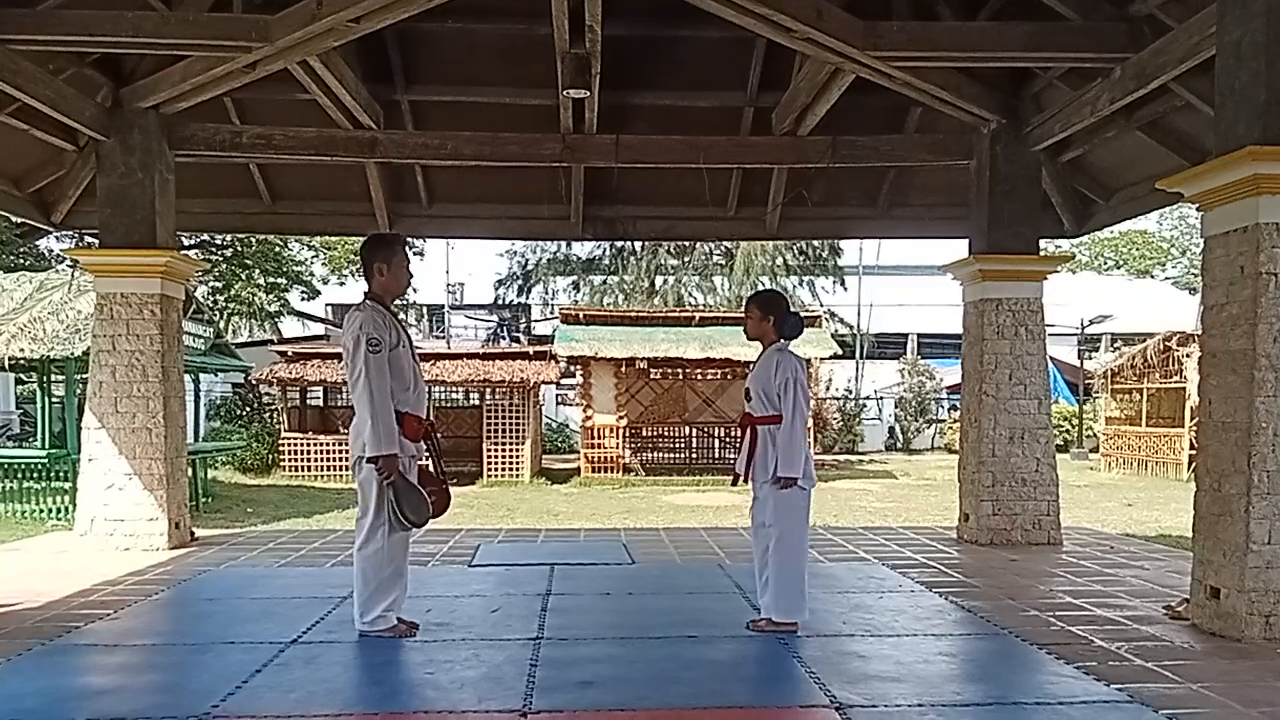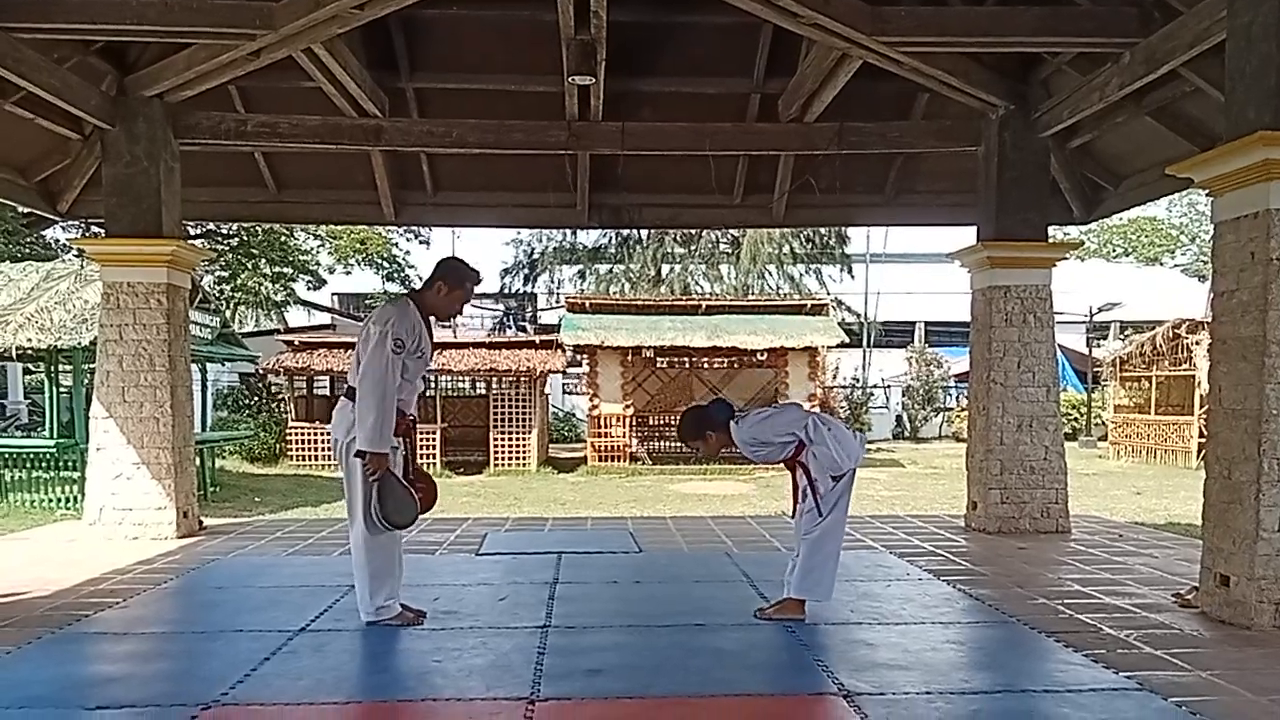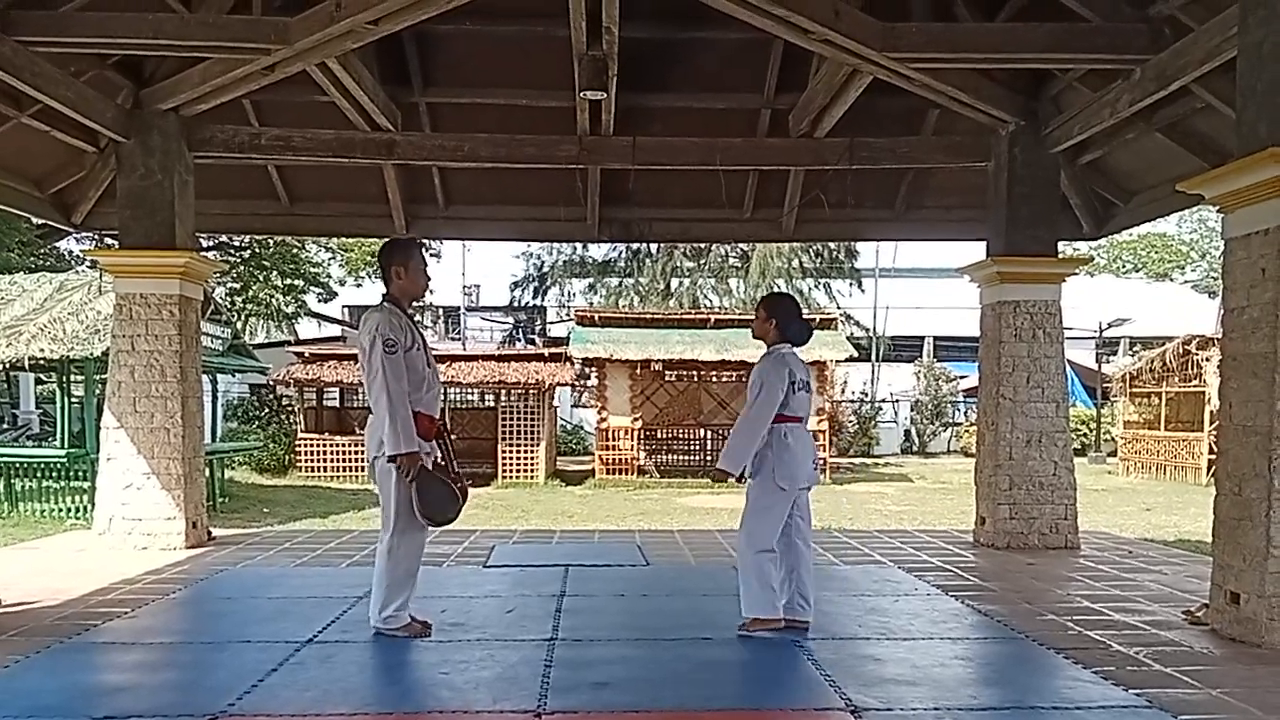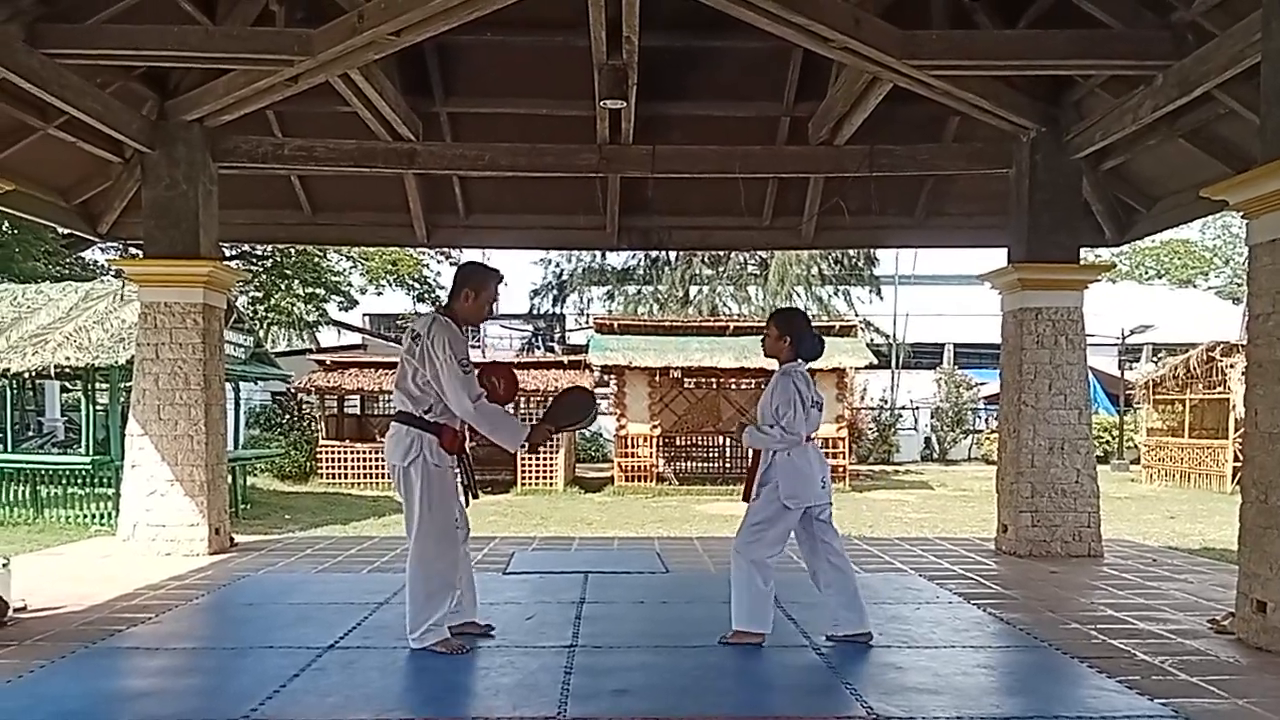
dt=1s
person 1, frame 1
left shoulder: (386, 319)
right shoulder: (367, 322)
right elbow: (371, 393)
right wrist: (385, 451)
left hip: (399, 439)
right hip: (382, 442)
left knee: (394, 530)
right knee: (379, 530)
left ankle: (385, 612)
right ankle: (373, 619)
person 1, frame 2
left shoulder: (415, 320)
right shoulder: (397, 319)
right elbow: (375, 386)
left wrist: (387, 445)
right wrist: (375, 448)
left hip: (382, 428)
right hip: (364, 426)
right knee: (372, 518)
left ankle: (386, 600)
right ankle: (378, 607)
person 1, frame 3
left shoulder: (401, 322)
right shoulder: (383, 323)
right elbow: (387, 392)
right wrist: (404, 448)
left hip: (410, 437)
right hip: (398, 439)
left knee: (407, 527)
right knee: (403, 528)
left ankle: (393, 611)
right ankle: (388, 615)
person 1, frame 4
left shoulder: (425, 327)
right shoulder: (445, 338)
right elbow: (469, 405)
right wrist: (525, 434)
left hip: (426, 443)
right hip: (422, 446)
left knee: (452, 532)
right knee: (434, 540)
left ankle: (456, 615)
right ankle: (427, 631)
person 2, frame 1
left shoulder: (785, 362)
right shoulder: (768, 360)
left elbow: (795, 418)
left wrist: (788, 470)
left hip: (782, 466)
right hip: (766, 464)
left knee: (784, 536)
right knee: (765, 534)
left ankle: (786, 614)
right ankle: (776, 610)
person 2, frame 2
left shoulder: (746, 434)
right shoulder: (742, 429)
left elbow: (797, 418)
right elbow: (788, 413)
left hip: (831, 455)
right hip: (817, 460)
left knee: (816, 530)
right knee: (808, 530)
left ankle: (795, 602)
right ankle: (793, 597)
person 2, frame 3
left shoulder: (773, 364)
right shoulder: (796, 364)
left elbow: (756, 417)
left wrist: (728, 462)
left hip: (777, 457)
right hip: (795, 454)
left knee: (755, 539)
right knee: (792, 539)
left ankle: (766, 612)
right ankle: (797, 612)
person 2, frame 4
left shoulder: (786, 381)
right shoulder: (800, 378)
left elbow: (791, 433)
left wrist: (751, 435)
right wrist: (759, 432)
left hip: (787, 475)
right hip: (807, 473)
left knee: (750, 549)
right knee: (825, 551)
left ankle: (752, 627)
right ankle: (853, 624)
